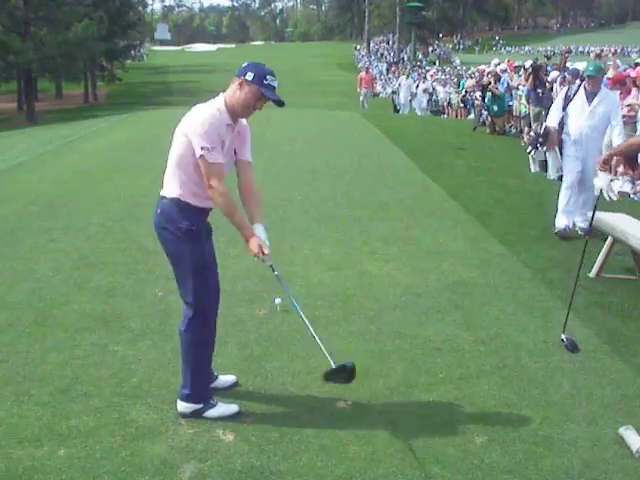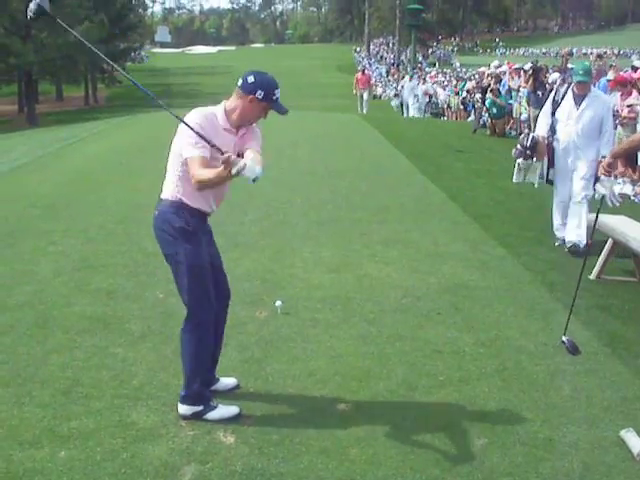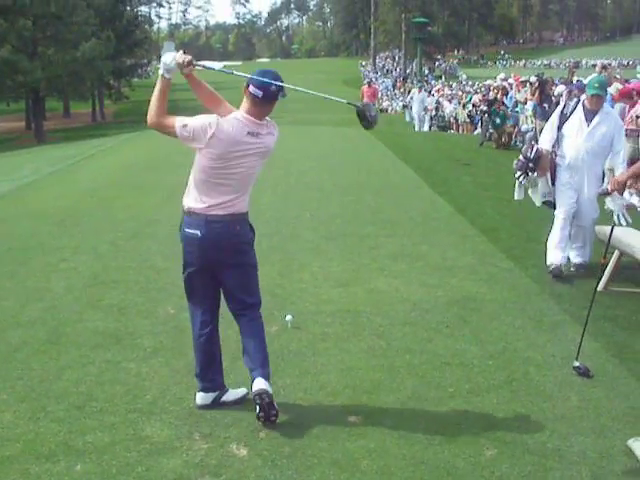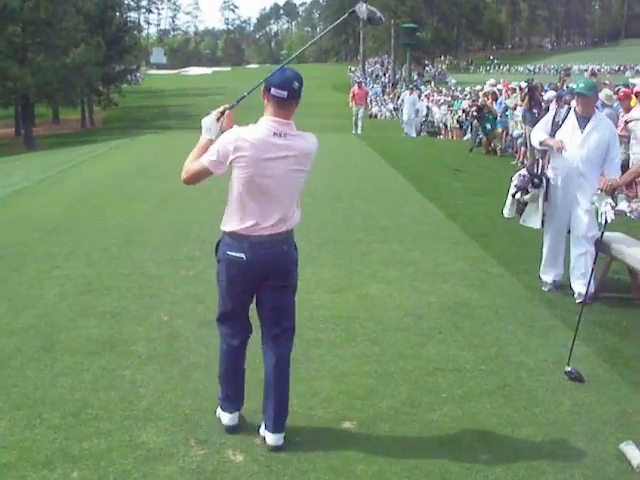
dt=0.7s
person 1, frame 1
left shoulder: (241, 129)
right shoulder: (205, 117)
left elbow: (247, 177)
right elbow: (215, 186)
left wrist: (258, 225)
right wrist: (247, 234)
left hip: (194, 217)
right hip: (179, 217)
left knee: (207, 296)
right knee: (200, 304)
left ankle: (201, 374)
right ankle: (193, 398)
person 1, frame 2
left shoulder: (248, 132)
right shoulder: (199, 122)
left elbow: (254, 160)
right elbow: (199, 178)
right wrist: (226, 171)
left hip: (196, 220)
right hip: (178, 220)
left knee: (218, 298)
right knee: (201, 308)
left ankle: (204, 376)
right ankle: (193, 400)
person 1, frame 3
left shoulder: (213, 130)
right shoulder: (270, 134)
left elbow: (154, 121)
right elbow: (224, 109)
left wrist: (167, 74)
right wrist: (190, 76)
left hip: (197, 228)
right hip: (236, 229)
left knee: (203, 312)
right knee: (248, 309)
left ankle: (209, 388)
right ankle: (260, 378)
person 1, frame 4
left shoulder: (238, 140)
right shoulder: (308, 145)
left elbow: (188, 175)
left wrist: (209, 134)
left hip: (238, 248)
right hip: (281, 249)
left knee: (232, 329)
right knee: (278, 338)
left ankle: (229, 408)
right ankle: (274, 427)
person 2, frame 1
left shoulder: (610, 99)
left elbow: (616, 125)
right elbow: (556, 110)
right wrist: (552, 130)
left hip: (593, 149)
right hip: (571, 145)
left knee: (588, 187)
right knee: (570, 182)
left ankle: (582, 222)
right ankle: (564, 224)
person 2, frame 2
left shoulder: (602, 101)
right shoulder: (559, 94)
left elbow: (607, 131)
right elbow: (545, 117)
left wrist: (604, 157)
right wrist: (541, 139)
left hip: (586, 156)
right hip: (562, 153)
left knee: (580, 196)
right knee: (561, 195)
left ankle: (576, 240)
right ankle: (562, 233)
person 2, frame 3
left shoulder: (613, 120)
left elbow: (618, 151)
right elbow: (549, 132)
left wrist: (620, 177)
right wrist: (545, 156)
left hip: (591, 176)
right hip: (565, 171)
left knee: (585, 219)
right knee: (563, 214)
left ankle: (579, 258)
right ankle: (556, 261)
person 2, frame 4
left shoulder: (606, 126)
left elbow: (612, 160)
right elbow: (536, 133)
right wrist: (550, 140)
left hip: (587, 187)
right hip: (559, 184)
left knee: (584, 236)
right knee: (554, 231)
left ankle: (582, 287)
right ankle: (550, 276)
